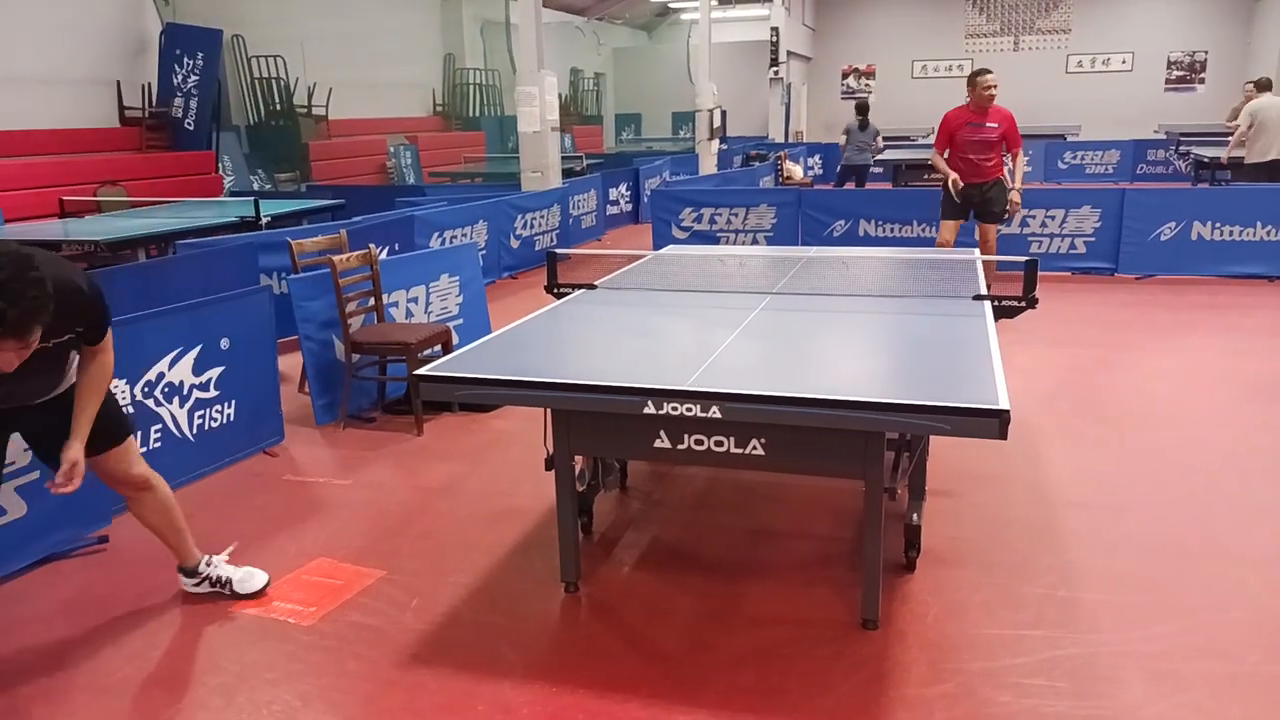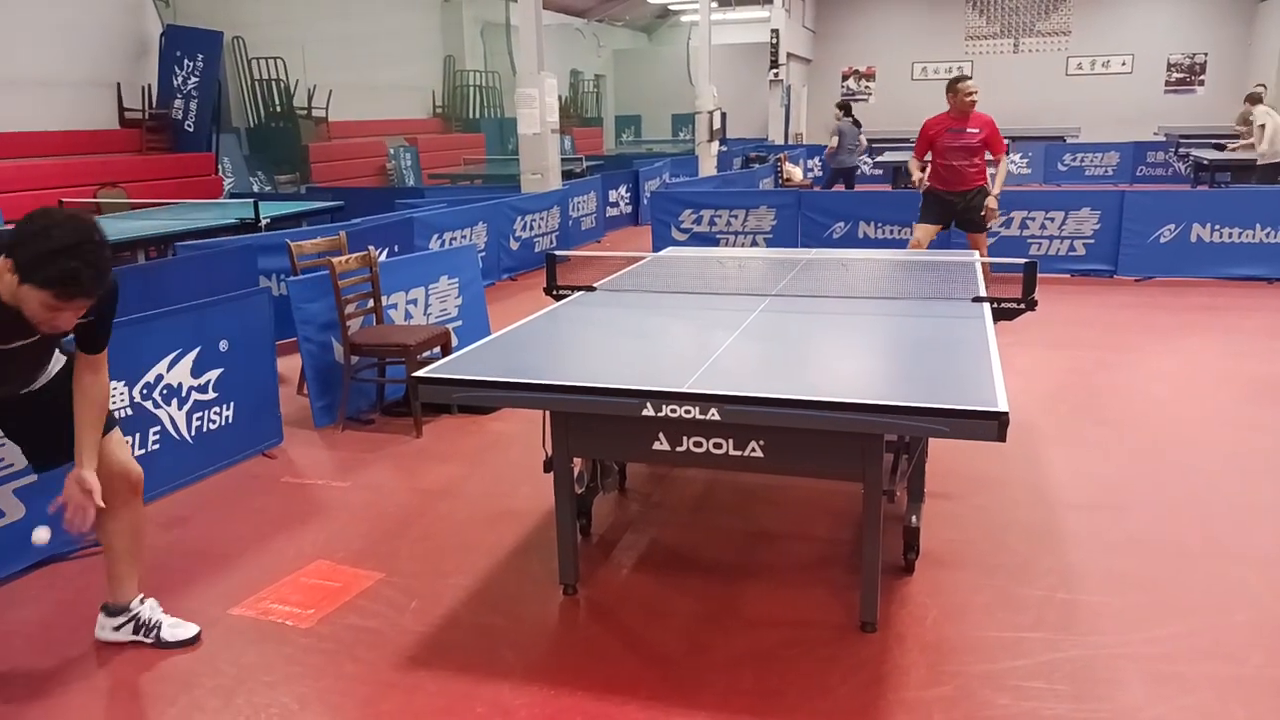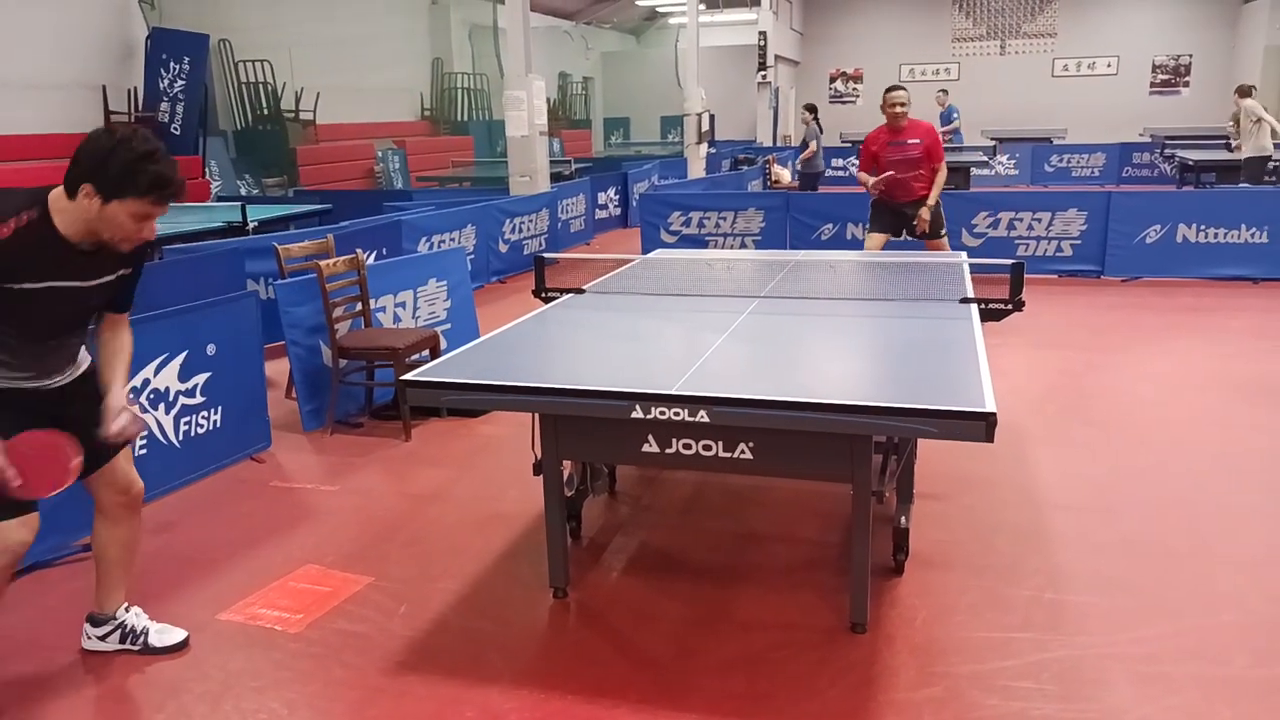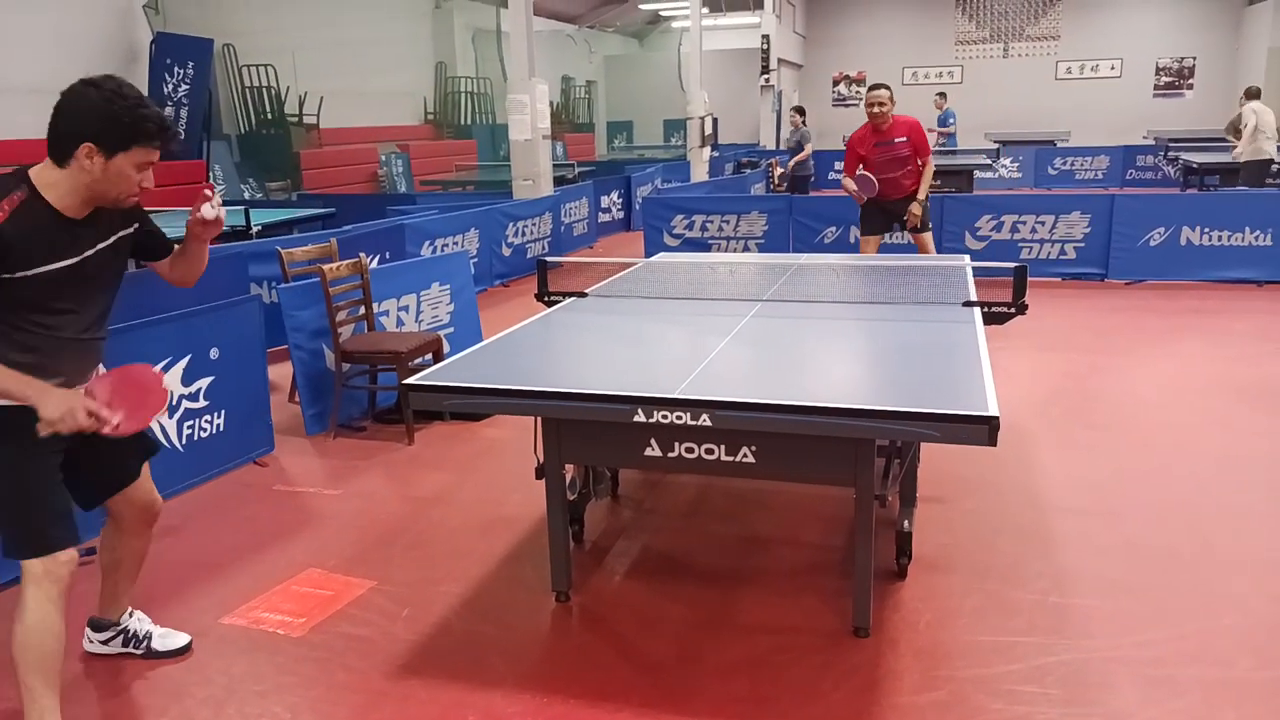
dt=0.3s
person 1, frame 1
left shoulder: (74, 291)
left elbow: (98, 350)
left wrist: (77, 439)
left hip: (59, 389)
left knee: (136, 476)
left ankle: (198, 568)
person 1, frame 2
left shoulder: (92, 296)
left elbow: (91, 367)
left wrist: (84, 467)
left hip: (40, 382)
left knee: (124, 478)
left ankle: (122, 612)
person 1, frame 3
left shoulder: (126, 242)
left elbow: (114, 327)
left wrist: (116, 394)
left hip: (66, 379)
left knee: (124, 492)
left ankle: (109, 620)
person 1, frame 4
left shoulder: (116, 213)
left elbow: (179, 270)
left wrist: (200, 236)
left hip: (83, 394)
left knee: (139, 507)
right knee: (52, 565)
left ankle: (110, 627)
person 2, frame 1
left shoulder: (1004, 117)
right shoulder: (952, 117)
left elbow: (1017, 154)
right elbow: (937, 154)
left wrist: (1016, 188)
right wrist: (948, 173)
left hip: (991, 186)
right hip: (958, 187)
left knee: (988, 243)
right knee: (944, 241)
person 2, frame 2
left shoulder: (985, 123)
right shoulder: (931, 125)
left elbow: (1001, 160)
right elbow: (916, 157)
left wrist: (994, 194)
right wrist: (916, 174)
left hip: (974, 194)
right hip: (938, 194)
left knee: (979, 252)
right knee: (917, 243)
person 2, frame 3
left shoulder: (926, 131)
right shoulder: (873, 139)
left elbow: (941, 170)
right elbow: (861, 172)
left wrist: (929, 205)
right wrist: (869, 181)
left hip: (922, 202)
right hip: (887, 204)
person 2, frame 4
left shoulder: (911, 126)
right shoulder: (857, 139)
left elbow: (928, 164)
right elbow: (847, 177)
left wrist: (919, 200)
right wrist: (853, 190)
left hip: (911, 197)
right hip: (876, 201)
left knee: (929, 254)
